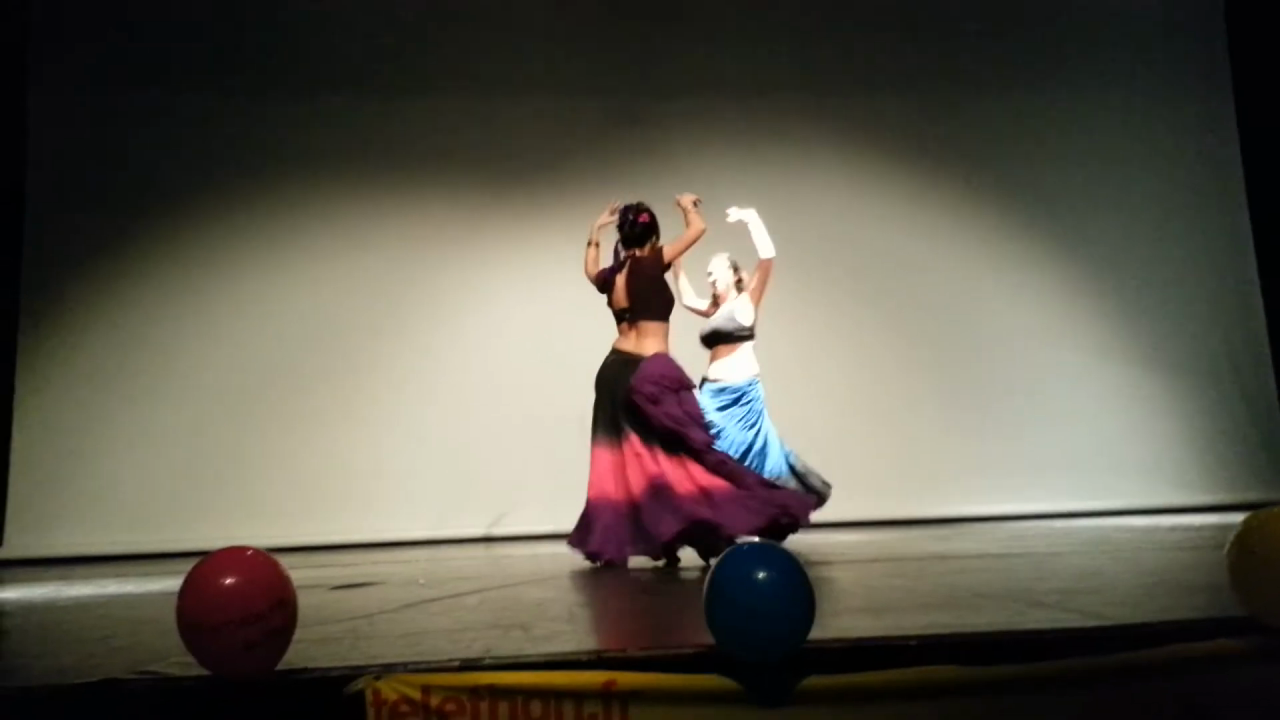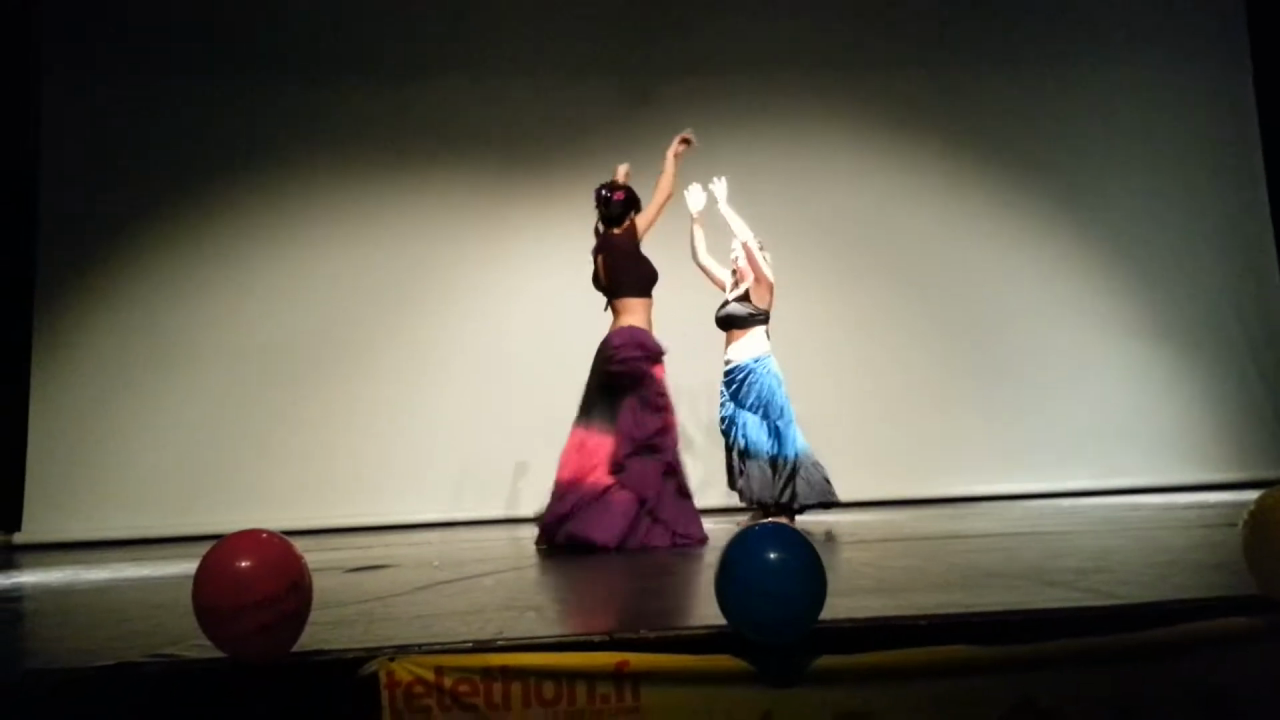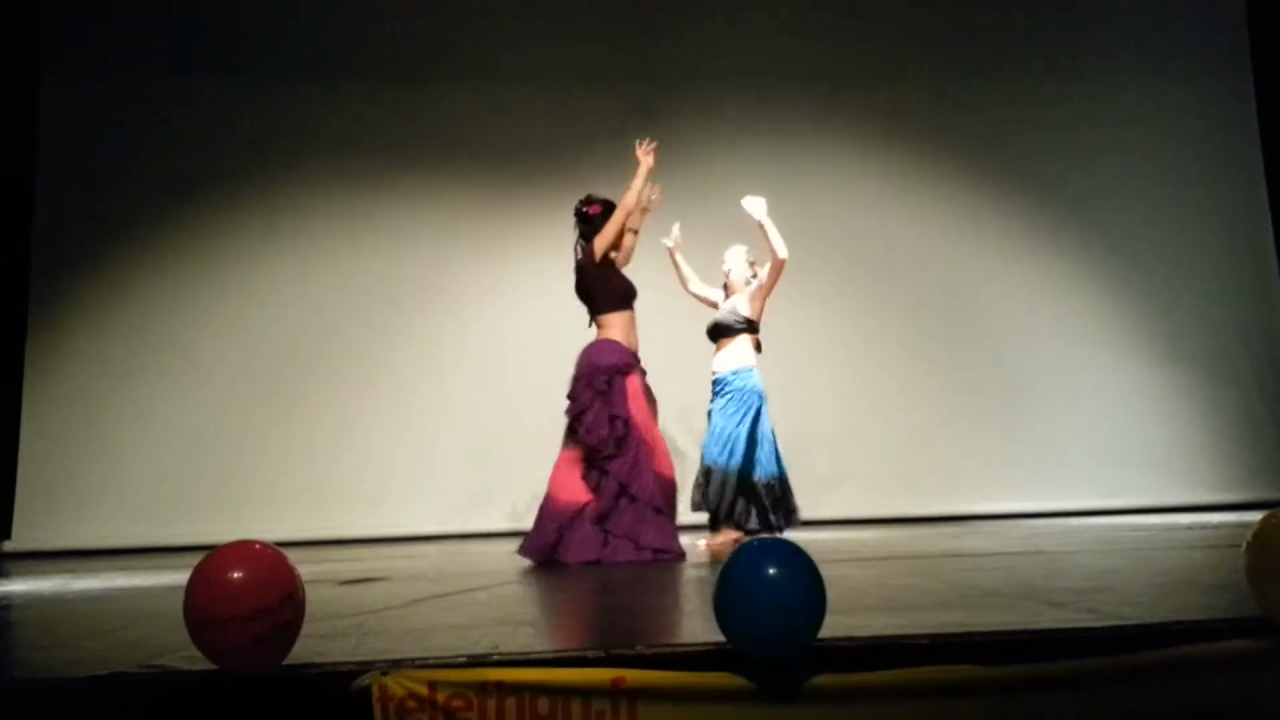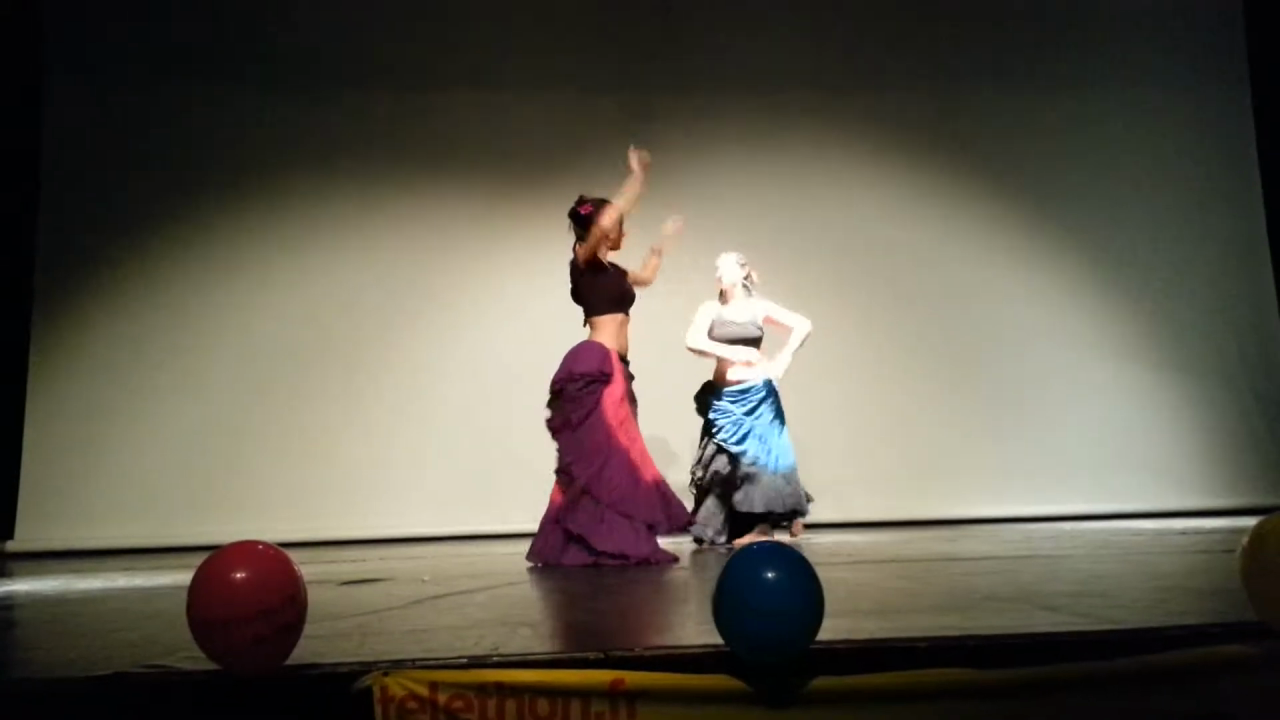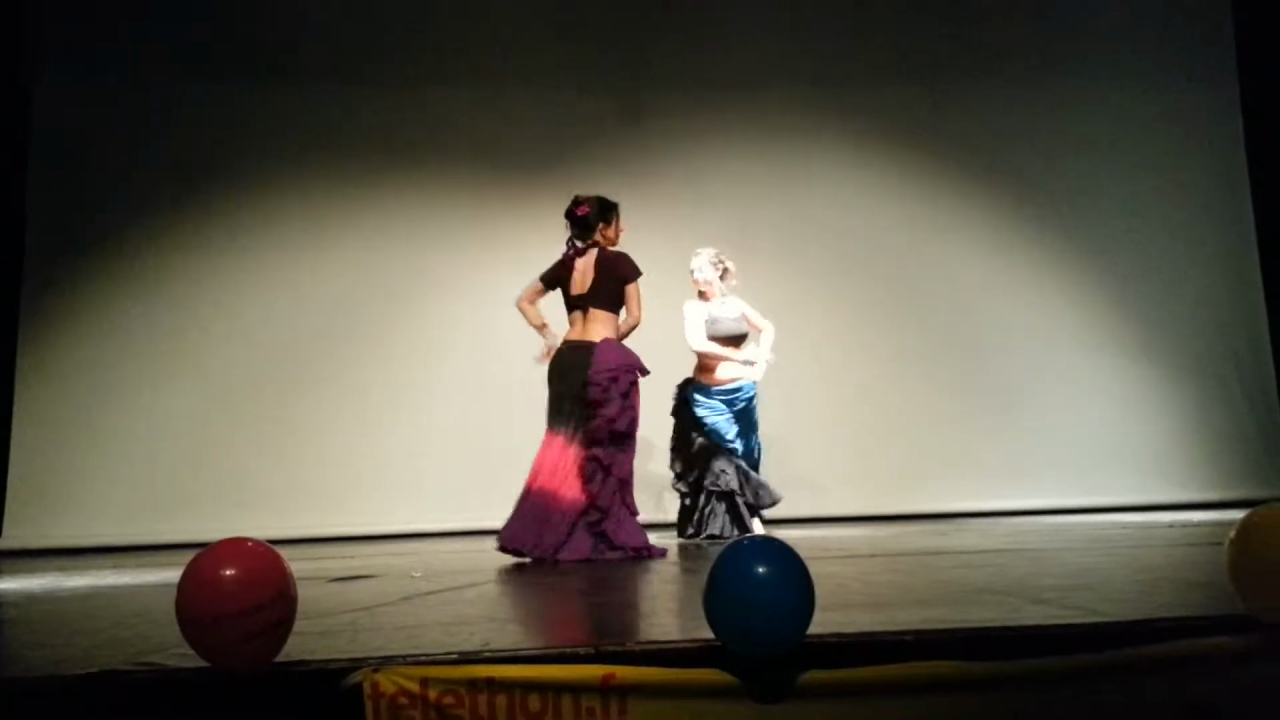
dt=0.5s
person 1, frame 1
left shoulder: (610, 274)
right shoulder: (651, 266)
left elbow: (590, 269)
right elbow: (697, 229)
left wrist: (595, 229)
right wrist: (687, 207)
left hip: (614, 371)
right hip: (651, 375)
left knee: (619, 461)
right knee: (671, 454)
left ankle: (611, 545)
person 1, frame 2
left shoulder: (607, 247)
right shoulder: (623, 243)
left elbow: (619, 214)
right elbow: (663, 195)
left wrist: (616, 185)
right wrist: (672, 155)
left hip: (620, 346)
right hip: (633, 347)
left knee: (616, 436)
right knee: (641, 437)
left ankle: (591, 523)
right ankle: (649, 527)
person 1, frame 3
left shoulder: (604, 265)
right shoulder: (591, 260)
left elbow: (625, 253)
right elbow: (624, 208)
left wrist: (641, 216)
right wrist: (644, 167)
left hip: (619, 365)
right hip: (609, 363)
left knee: (625, 454)
right knee: (619, 453)
left ankle: (593, 540)
right ankle: (611, 542)
person 1, frame 4
left shoulder: (608, 270)
right shoulder: (584, 262)
left elbow: (643, 278)
right elbow: (603, 226)
left wrist: (662, 240)
right wrist: (637, 181)
left hip: (610, 367)
right hip: (599, 366)
left knee: (613, 450)
right knee: (600, 450)
left ankle: (594, 538)
right ankle: (602, 541)
person 1, frame 5
left shoulder: (565, 264)
right shoulder: (619, 262)
left elbow: (524, 301)
right elbow: (633, 318)
left wrist: (548, 336)
left hip: (568, 358)
right hip: (604, 359)
left knee: (568, 448)
right knee: (603, 447)
left ankle: (555, 537)
right ankle: (593, 539)
person 2, frame 1
left shoulder: (747, 302)
right shoulder: (715, 309)
left elbow: (767, 257)
right elbow: (687, 299)
left wrist: (751, 219)
right wrist: (677, 265)
left hip: (743, 391)
right hip: (712, 393)
left knee: (754, 454)
person 2, frame 2
left shoulder: (762, 284)
right shoulder: (731, 286)
left elbow: (747, 238)
right elbow: (701, 258)
left wrist: (723, 204)
right wrist: (695, 217)
left hip: (757, 371)
right hip: (734, 375)
left knee: (766, 437)
right knee: (744, 441)
left ankle: (784, 509)
right ankle: (763, 508)
person 2, frame 3
left shoulder: (754, 296)
right shoulder: (724, 299)
left elbow: (780, 257)
right elbow: (691, 284)
left wrist: (762, 218)
right wrist: (674, 251)
left hip: (740, 382)
right hip: (726, 384)
left knee: (727, 449)
right knee: (734, 450)
left ankle: (731, 525)
right ankle: (742, 522)
person 2, frame 4
left shoulder: (759, 307)
right shoulder: (710, 309)
left elbow: (803, 325)
right elbow: (691, 341)
left wrist: (782, 359)
right wrist: (730, 352)
left hip: (759, 394)
right hip: (723, 398)
left knee: (764, 454)
right knee: (727, 460)
left ankle: (774, 523)
person 2, frame 5
left shoulder: (737, 304)
right shoulder: (694, 307)
left elbow: (767, 329)
right elbow: (697, 345)
left wrist: (758, 363)
right wrist: (741, 356)
left hip: (742, 393)
right hip: (706, 397)
left knee: (745, 454)
right knee: (717, 457)
left ankle: (749, 518)
